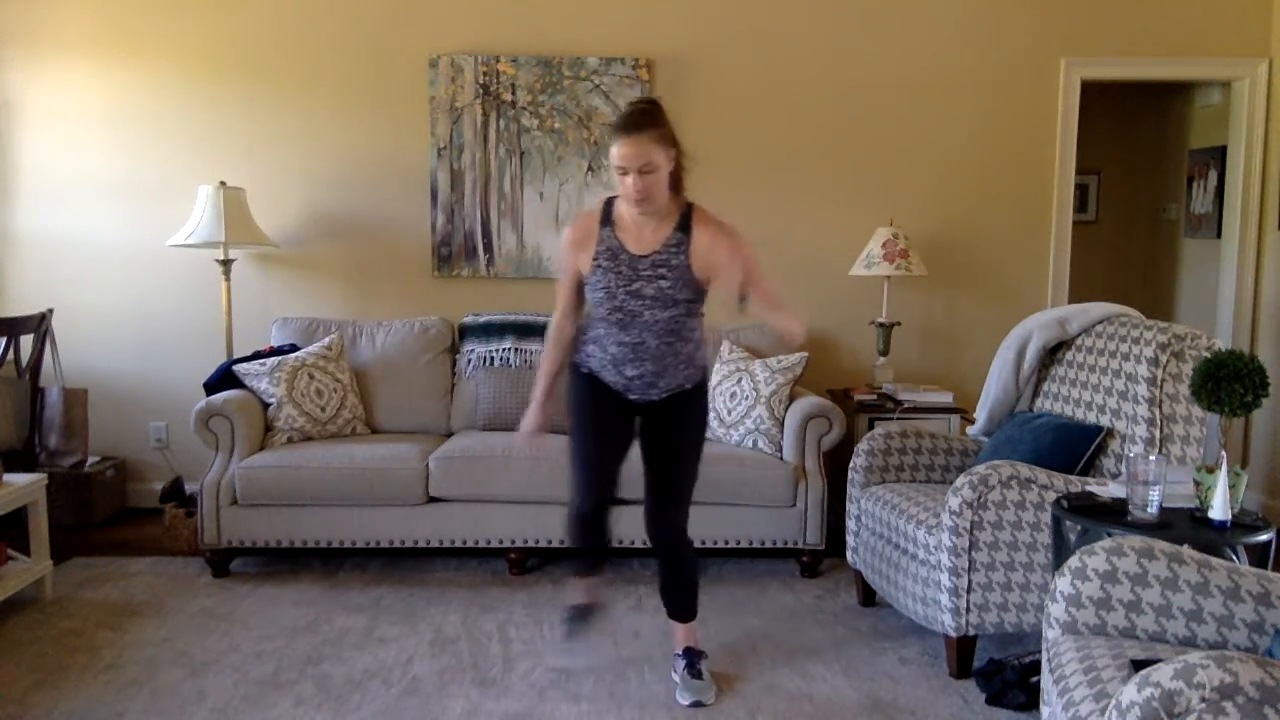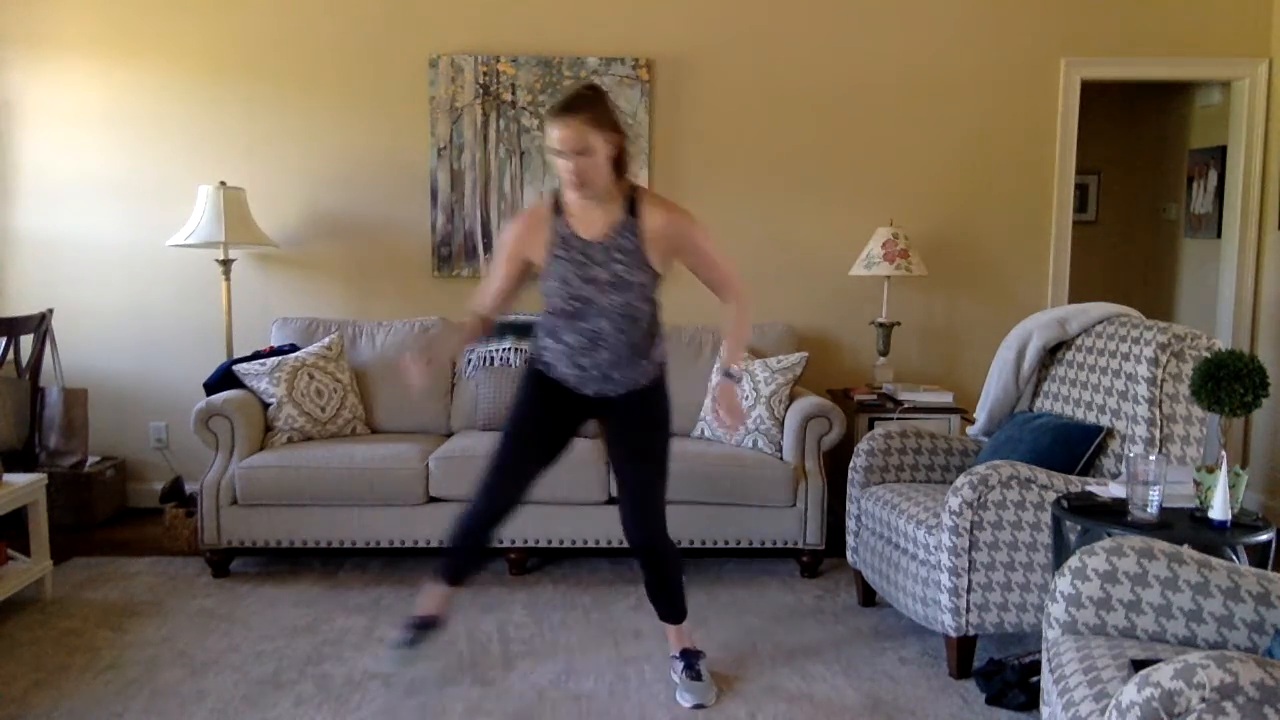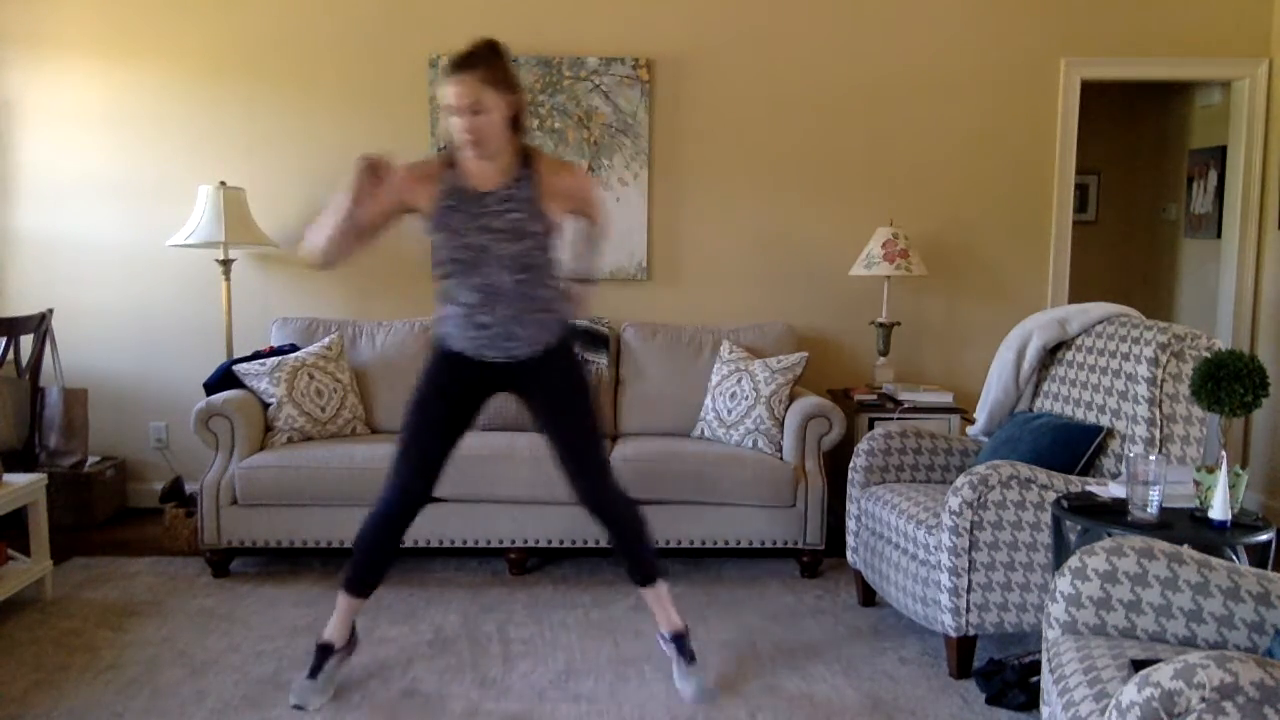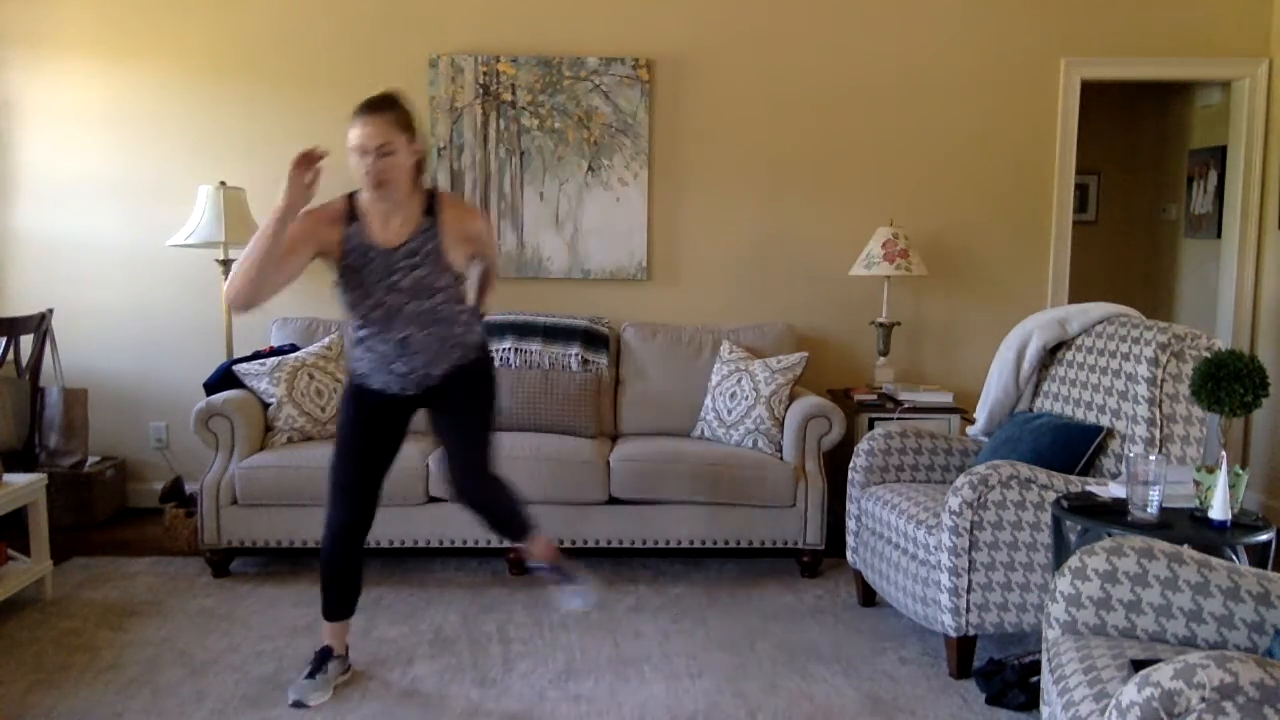
dt=0.2s
person 1, frame 1
left shoulder: (710, 236)
right shoulder: (583, 235)
left elbow: (789, 326)
right elbow: (565, 319)
left wrist: (752, 297)
right wrist: (540, 403)
left hip: (679, 392)
right hip: (600, 383)
left knee: (666, 524)
right knee: (593, 496)
left ankle: (686, 648)
right ankle: (583, 598)
person 1, frame 2
left shoulder: (662, 221)
right shoulder: (533, 226)
left elbow: (731, 293)
right elbow: (488, 309)
left wrist: (729, 375)
left hip: (635, 388)
right hip: (555, 381)
left knee: (644, 525)
right knee: (495, 496)
left ankle: (683, 648)
right ankle: (431, 607)
person 1, frame 3
left shoulder: (556, 178)
right shoulder: (420, 180)
left elbow: (597, 218)
right elbow: (322, 254)
left wrist: (578, 282)
right wrist: (359, 196)
left hip: (546, 354)
right hip: (460, 357)
left knee: (596, 488)
right knee: (401, 495)
left ankle: (669, 624)
right ankle: (338, 634)
person 1, frame 4
left shoulder: (460, 221)
right shoulder: (326, 223)
left elbow: (490, 266)
right elbow: (238, 297)
right wrist: (287, 206)
left hip: (457, 371)
right hip: (375, 384)
left knee: (470, 480)
right knee: (344, 524)
left ankle: (543, 552)
right ankle: (332, 651)
